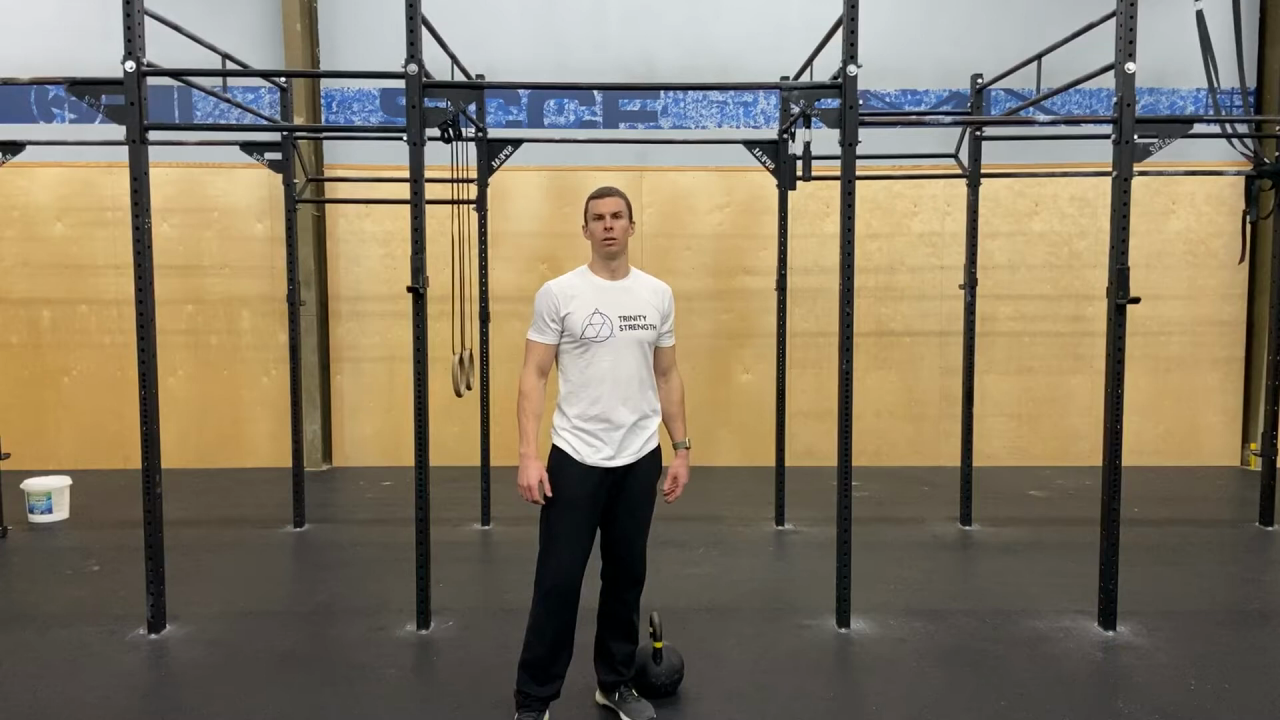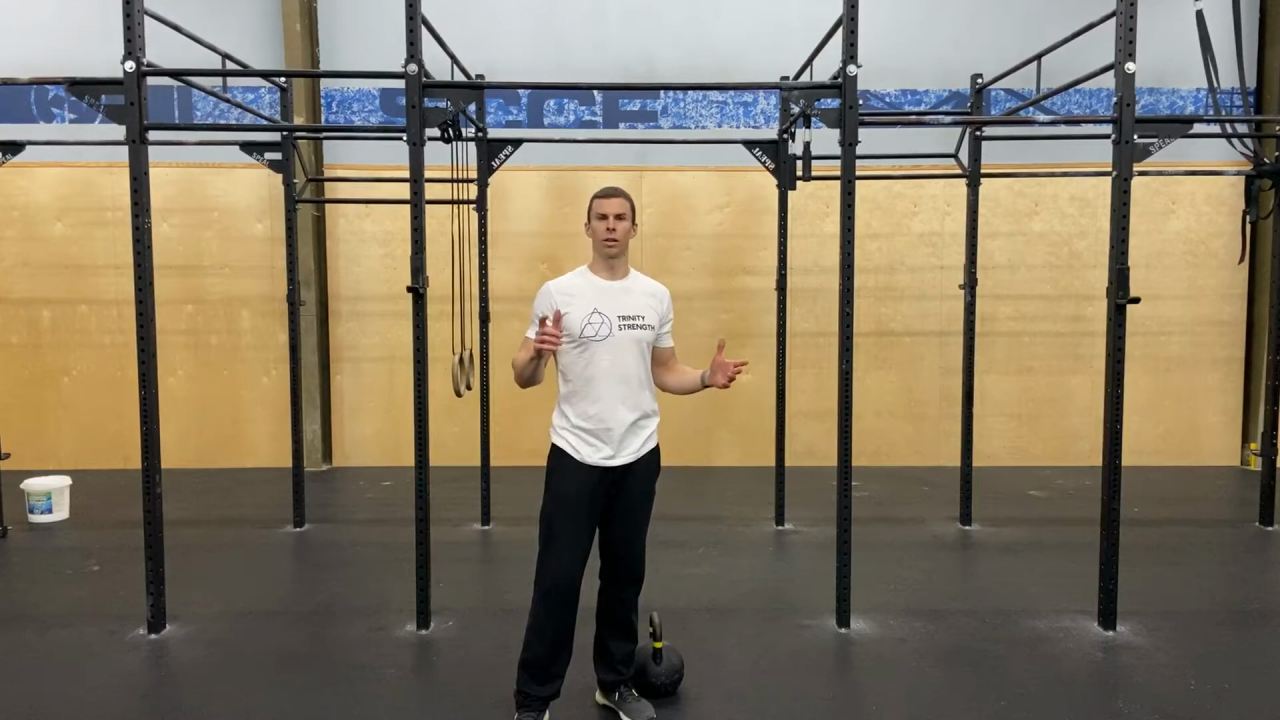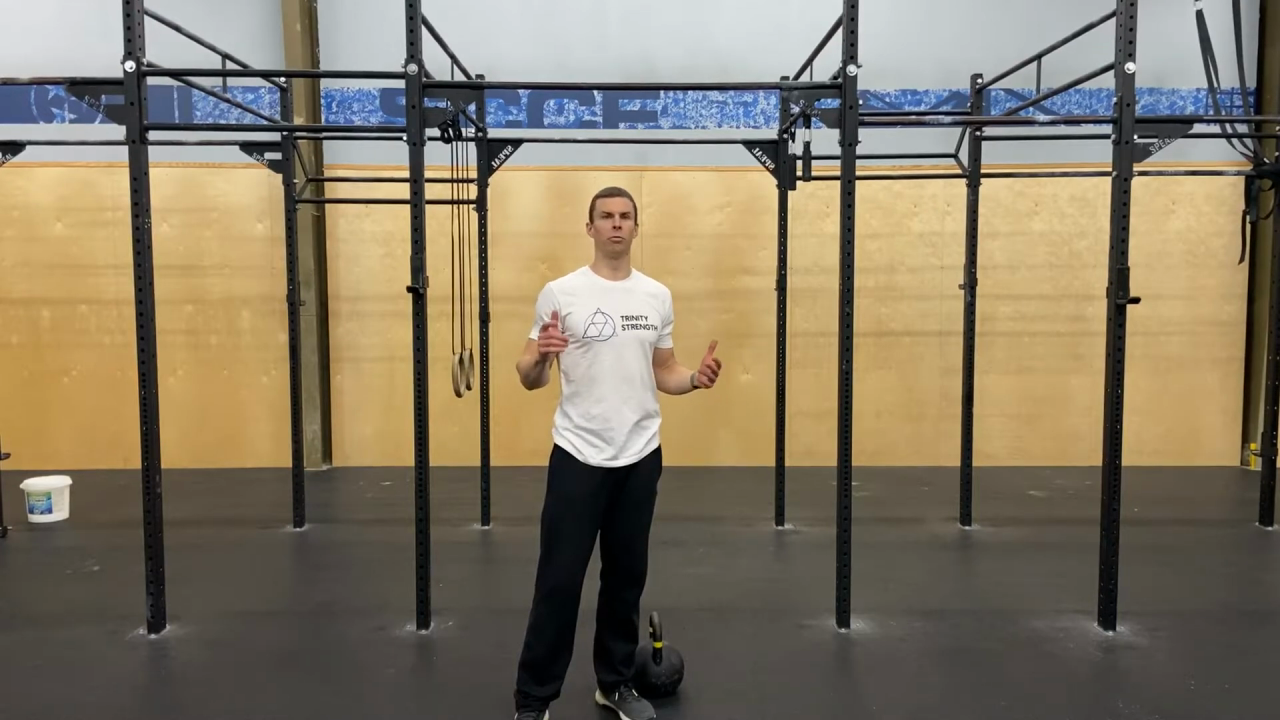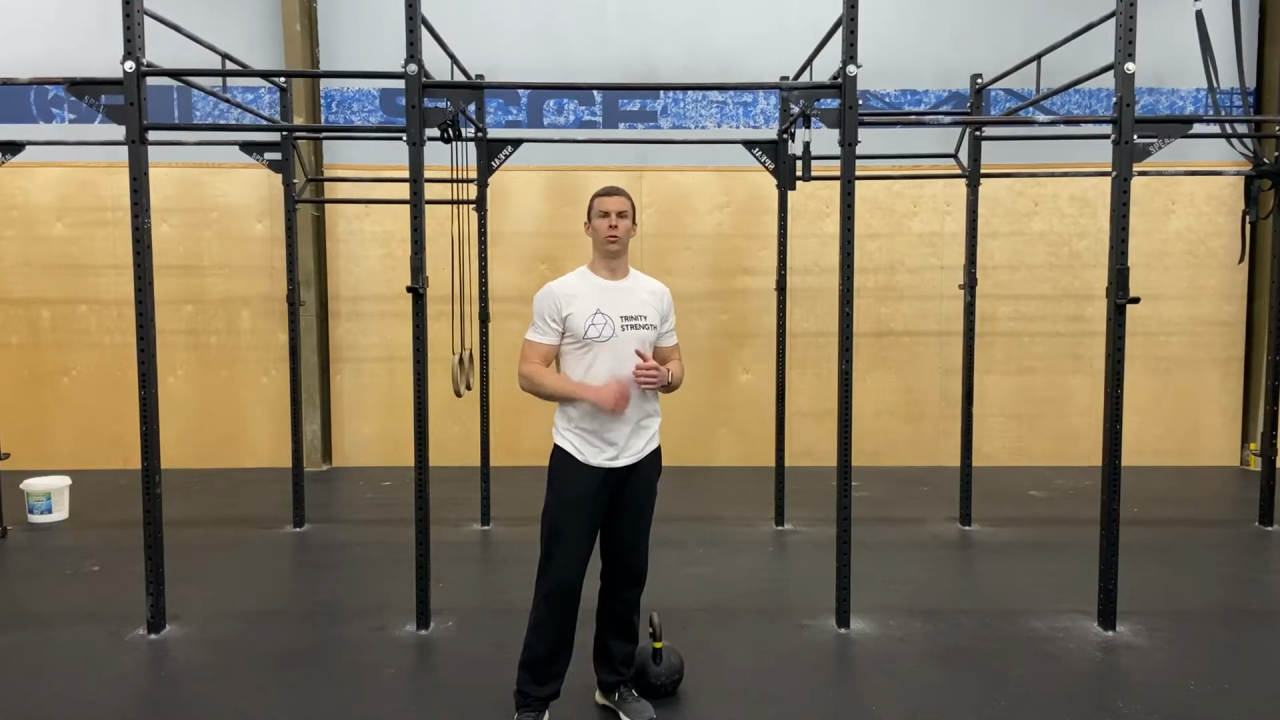
dt=1s
person 1, frame 1
left shoulder: (657, 294)
right shoulder: (558, 293)
left elbow: (667, 376)
right elbow: (533, 376)
left wrist: (681, 449)
right wrist: (528, 455)
left hip: (638, 458)
right hip: (576, 457)
left knee: (626, 576)
right knee: (559, 580)
person 1, frame 2
left shoulder: (655, 295)
right shoulder: (558, 292)
left elbow: (664, 372)
right elbow: (523, 376)
left wrist: (707, 377)
right wrist: (538, 352)
left hip: (637, 456)
right hip: (576, 455)
left knee: (624, 576)
right knee: (558, 578)
person 1, frame 3
left shoulder: (658, 296)
right shoulder: (561, 292)
left elbow: (663, 371)
right elbow: (529, 378)
left wrist: (696, 377)
right wrist: (542, 355)
left hip: (640, 457)
right hip: (578, 456)
left knee: (627, 576)
right knee: (560, 579)
person 1, frame 4
left shoulder: (656, 294)
right shoulder: (558, 294)
left elbow: (676, 368)
right elbow: (529, 373)
left wrist: (661, 375)
right wrist: (587, 389)
left hip: (640, 458)
right hip: (578, 458)
left knee: (627, 576)
right knee: (560, 580)
